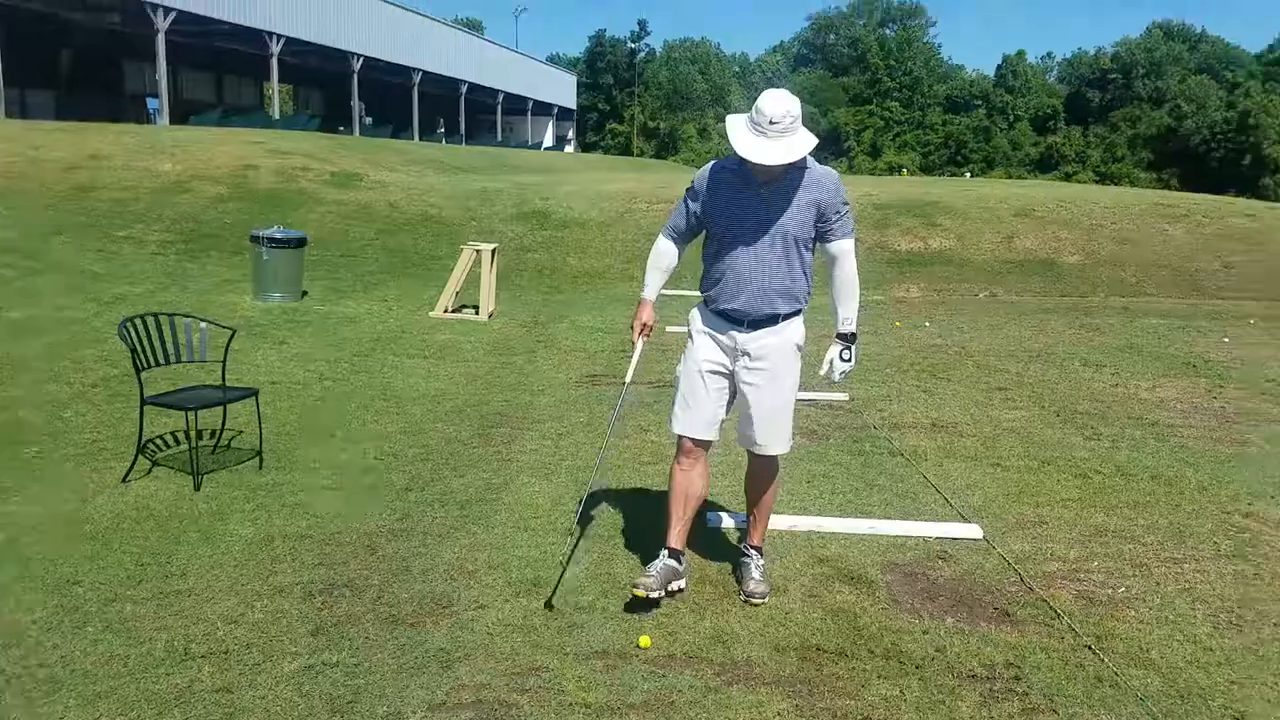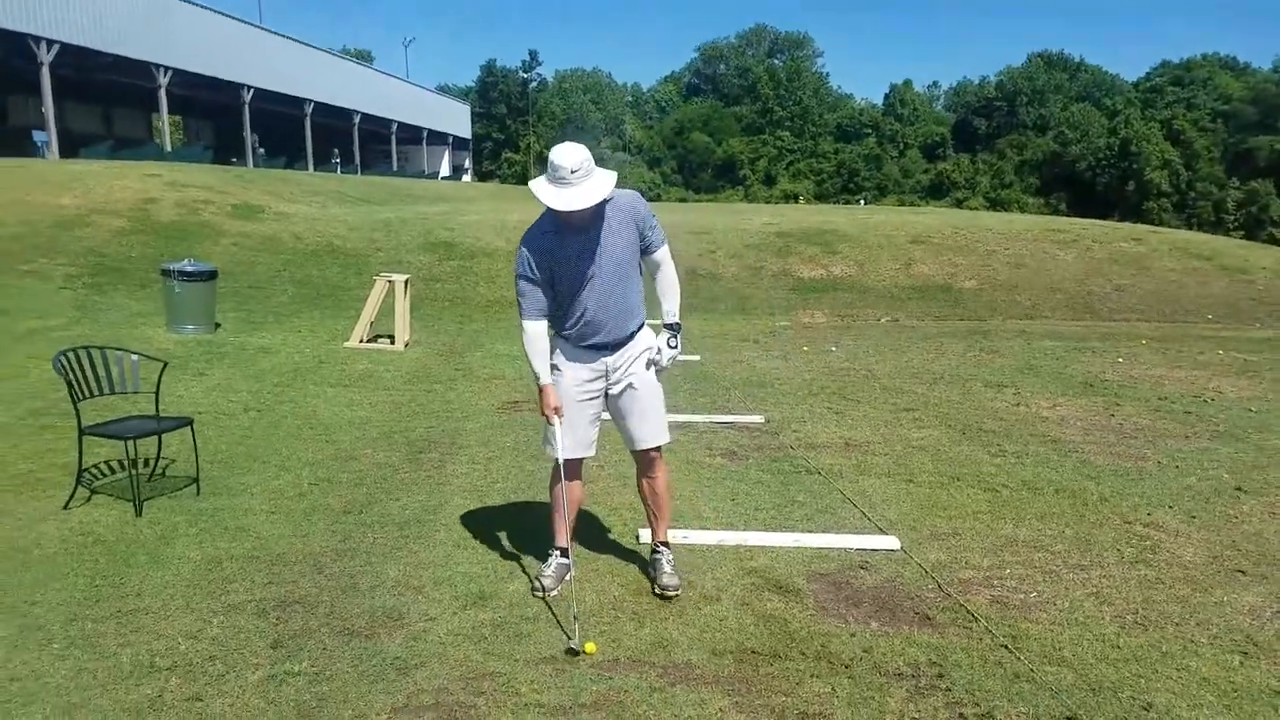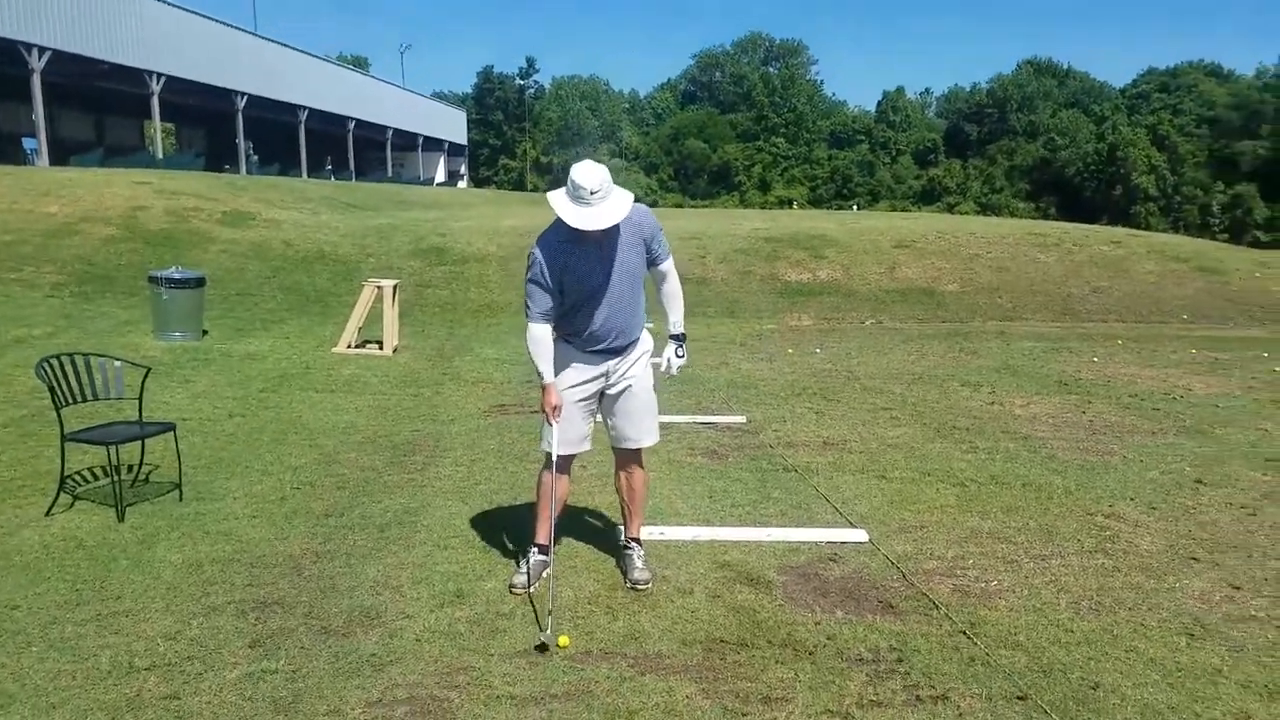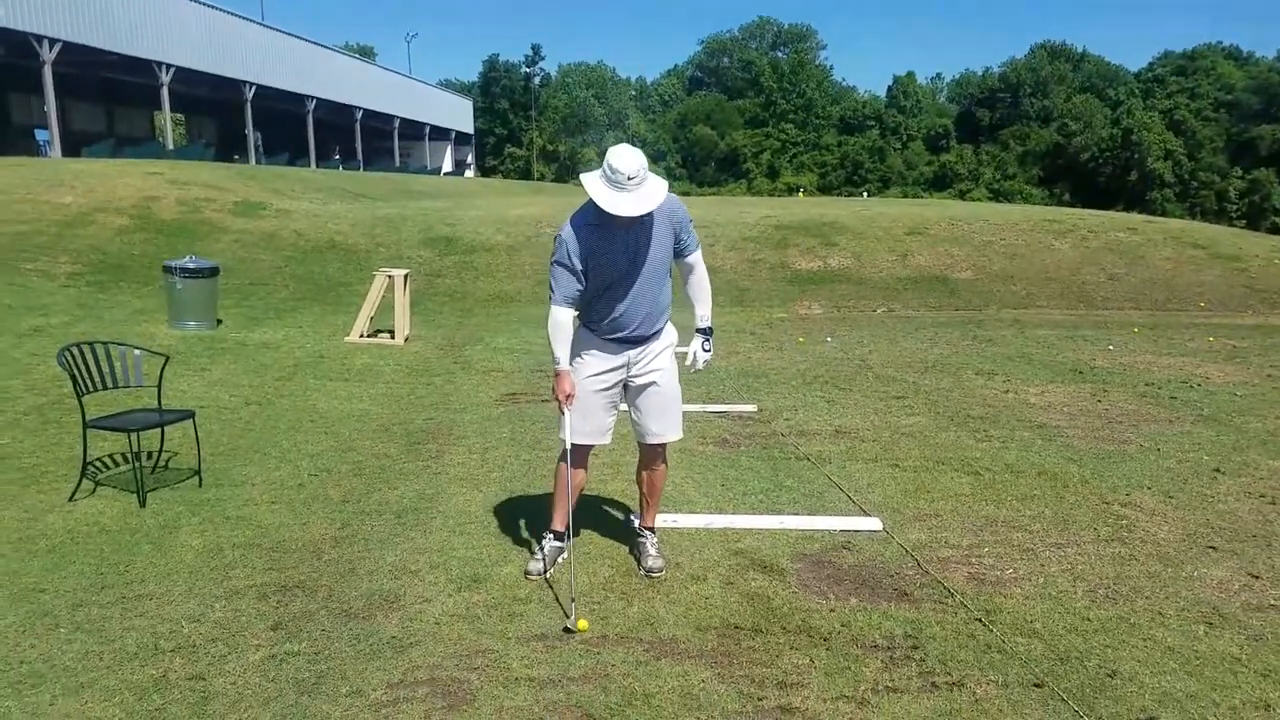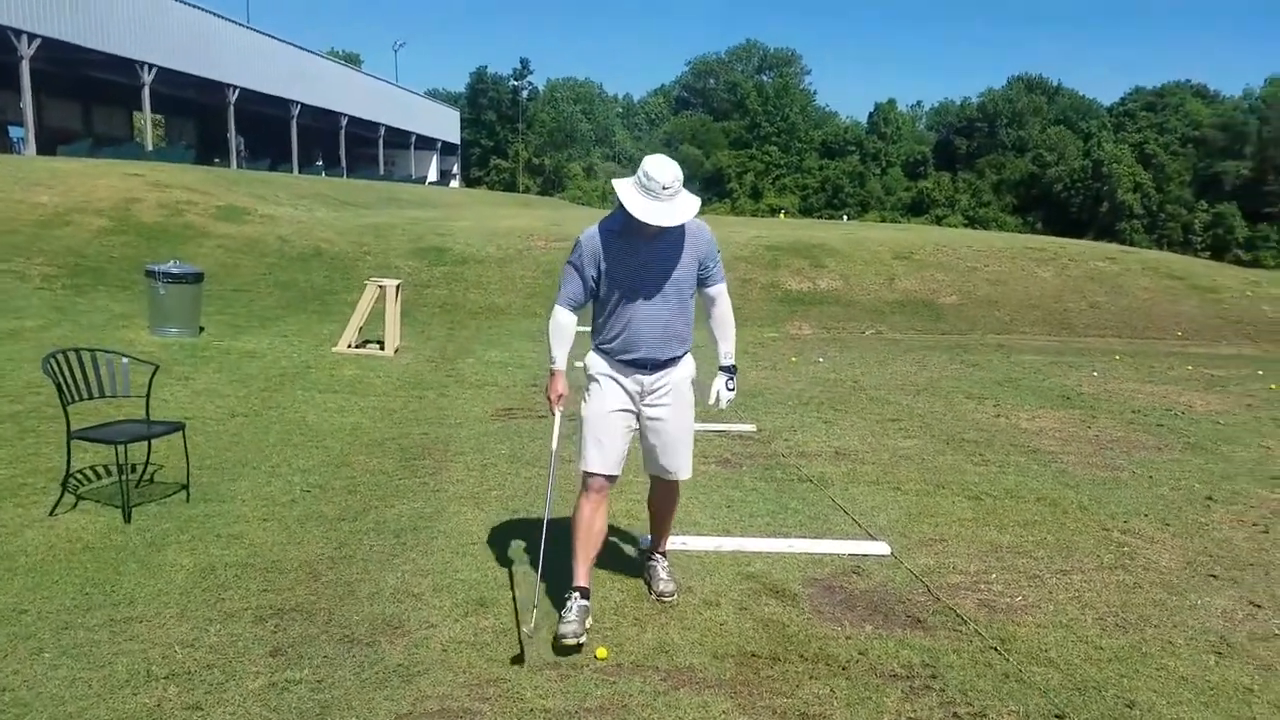
dt=1s
person 1, frame 1
left shoulder: (822, 185)
right shoulder: (712, 177)
left elbow: (842, 261)
right elbow: (672, 238)
left wrist: (845, 334)
right wrist: (647, 297)
left hip: (776, 337)
right hip: (711, 329)
left knee: (765, 453)
right knee: (690, 445)
left ankle: (752, 552)
right ankle: (673, 557)
person 1, frame 2
left shoulder: (631, 208)
right shoulder: (536, 243)
left elbow: (662, 265)
right elbow: (534, 318)
left wrist: (671, 327)
right wrist: (544, 383)
left hip: (634, 350)
right hip: (574, 359)
left knee: (651, 454)
right knee: (568, 462)
left ankle: (661, 550)
right ankle: (560, 554)
person 1, frame 3
left shoulder: (640, 221)
right shoulder: (548, 249)
left elbow: (665, 276)
right elbow: (538, 322)
left wrist: (676, 335)
right wrist: (548, 382)
left hip: (631, 356)
right hip: (574, 360)
left knee: (631, 454)
right knee: (558, 456)
left ankle: (632, 545)
right ankle: (540, 550)
person 1, frame 4
left shoulder: (671, 211)
right shoulder: (575, 232)
left elbow: (693, 268)
right elbow: (562, 306)
left wrist: (703, 329)
right wrist: (562, 368)
left hip: (655, 347)
right hip: (596, 350)
left knee: (655, 448)
right knee: (577, 446)
left ankle: (646, 533)
right ankle: (555, 536)
person 1, frame 5
left shoulder: (698, 236)
right shoulder: (597, 239)
left elbow: (717, 300)
right elbow: (566, 307)
left wrist: (727, 365)
right wrist: (557, 370)
left hip: (672, 377)
right hip: (611, 376)
left knee: (667, 478)
right knee: (596, 482)
left ankle: (657, 557)
right ankle: (579, 595)
